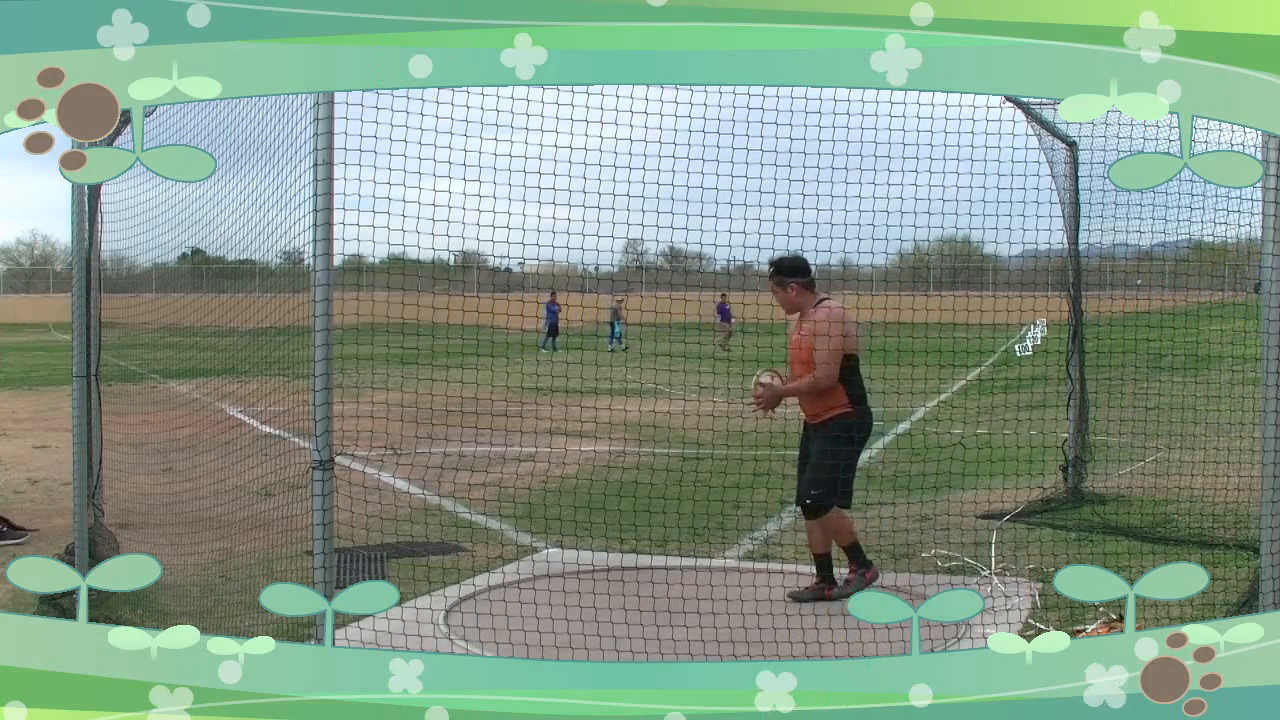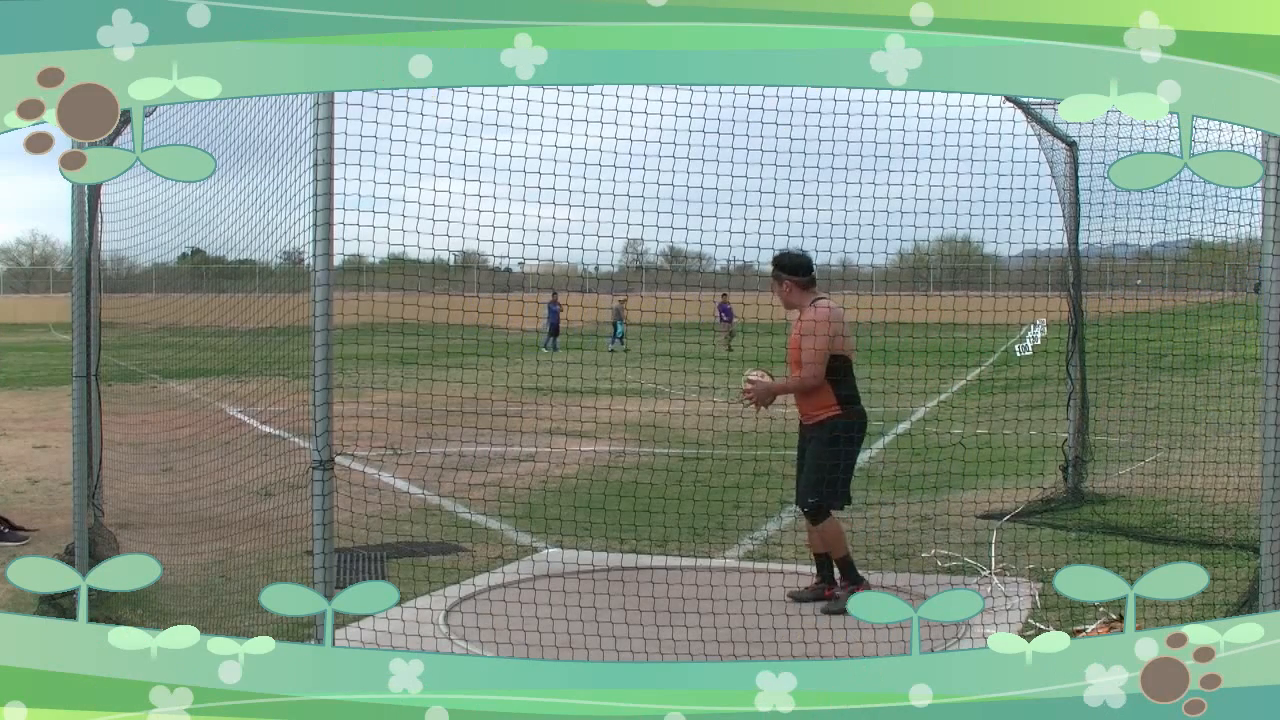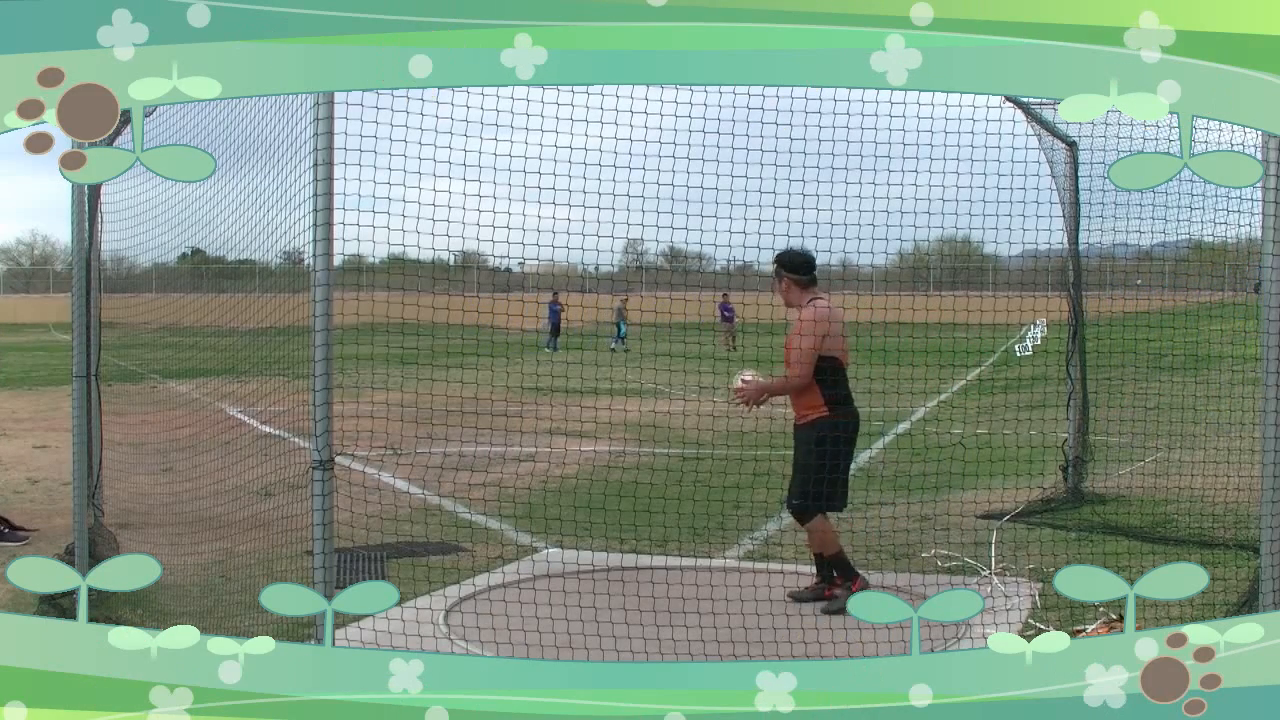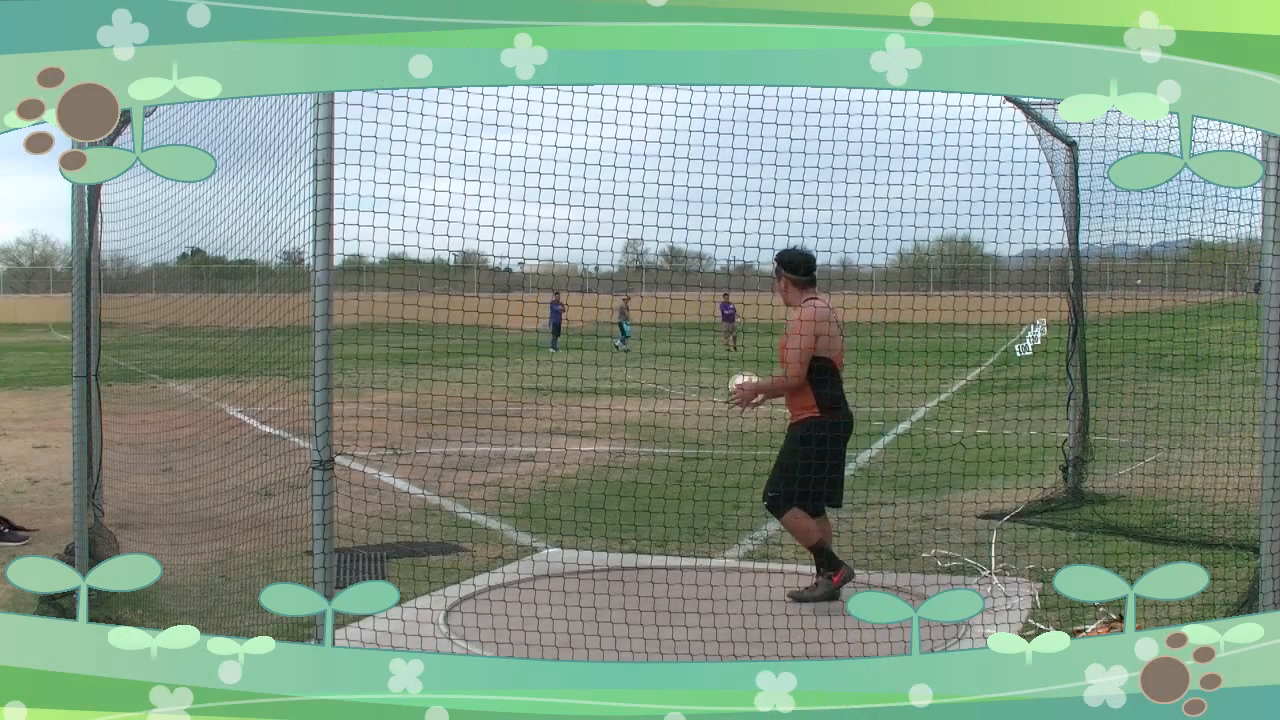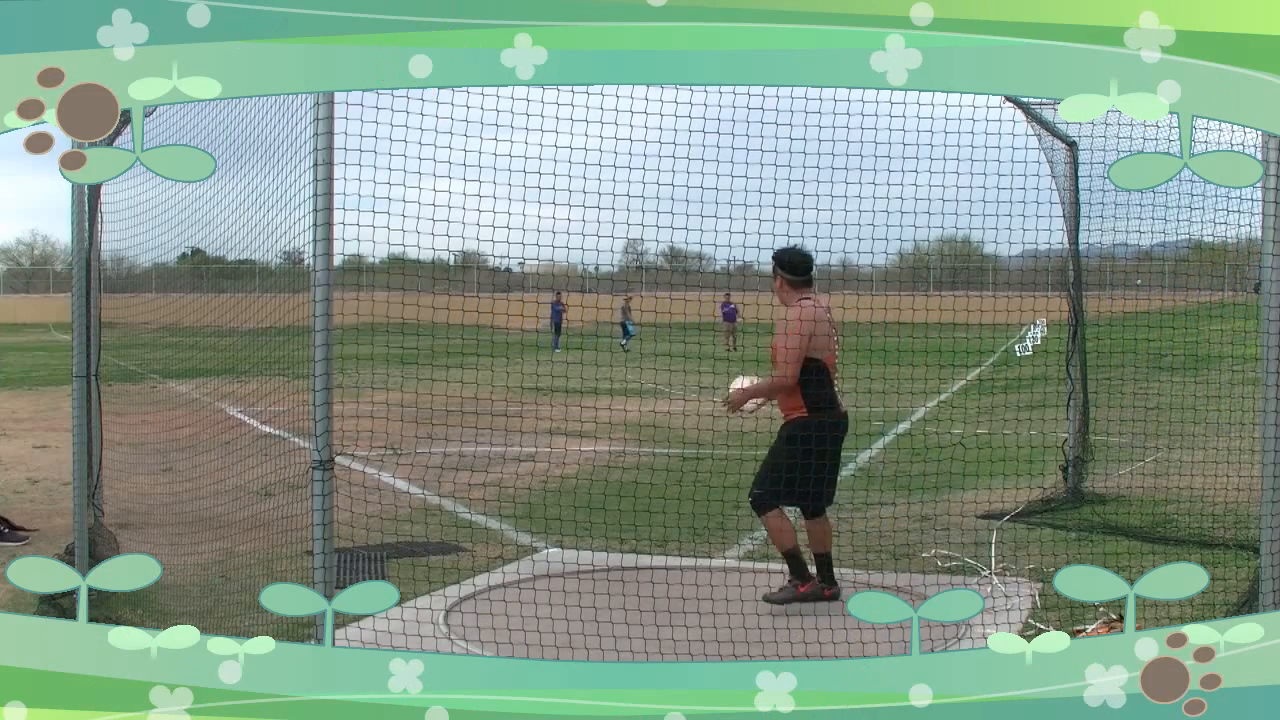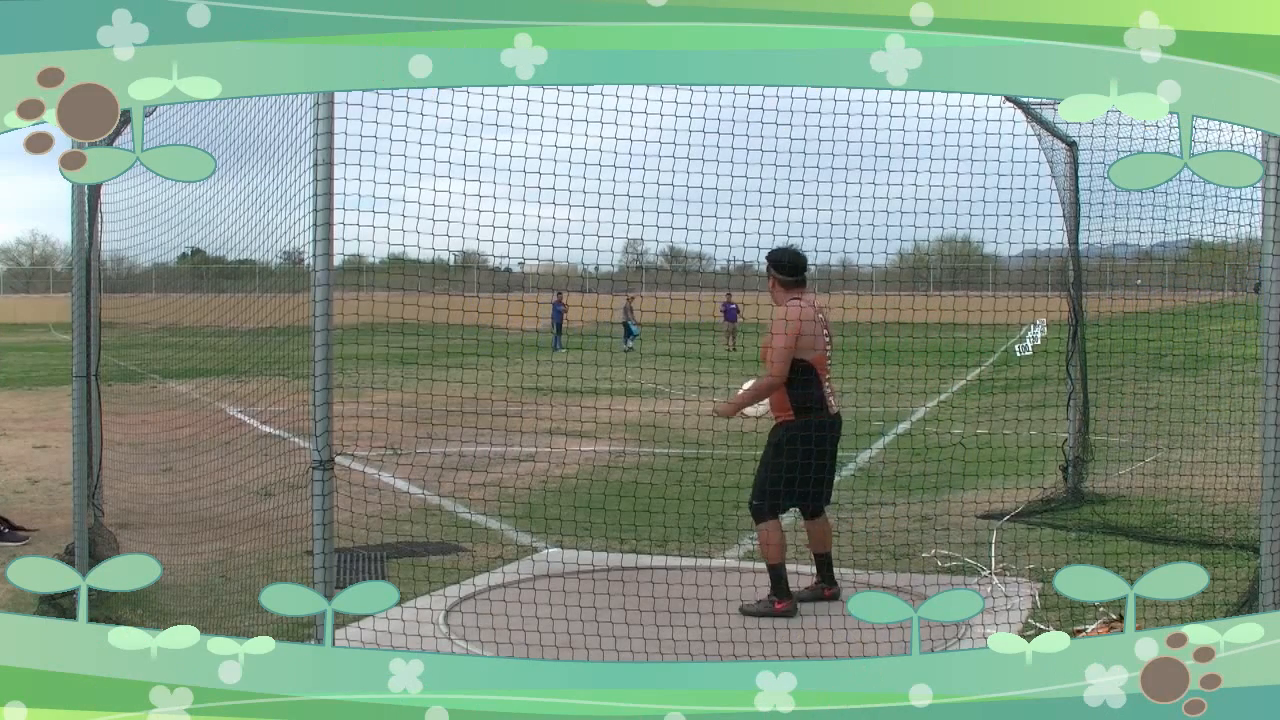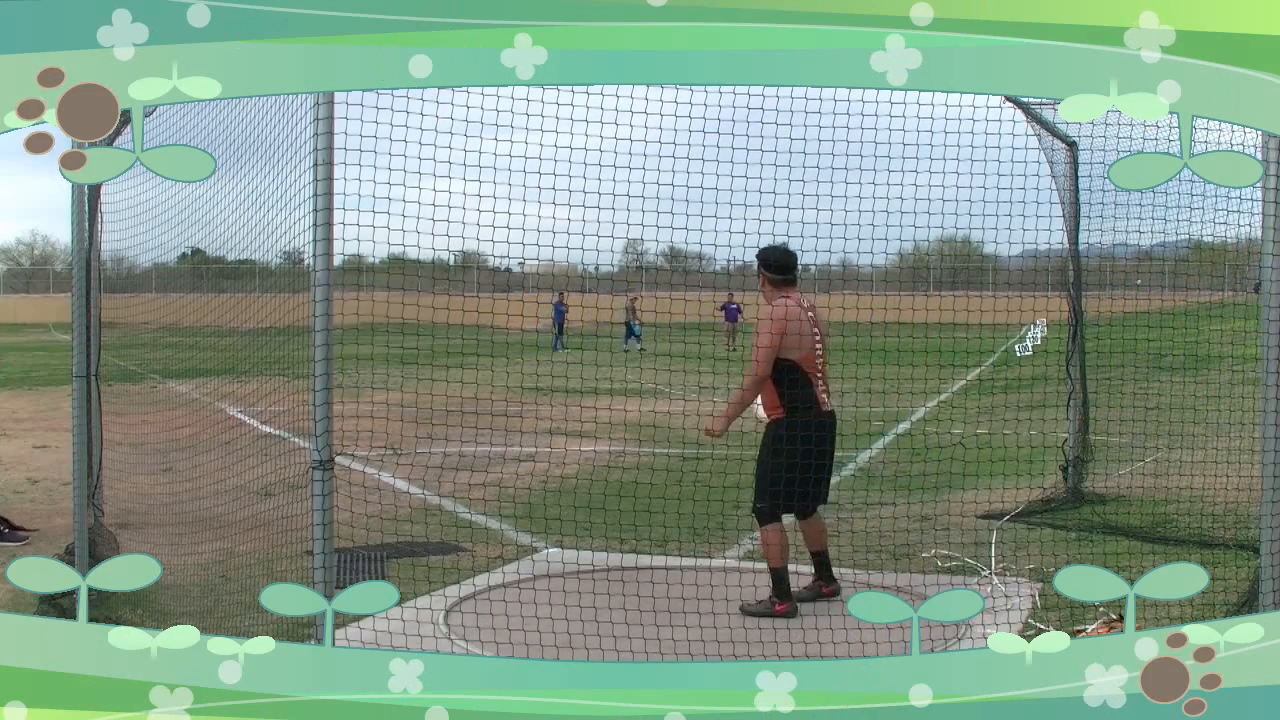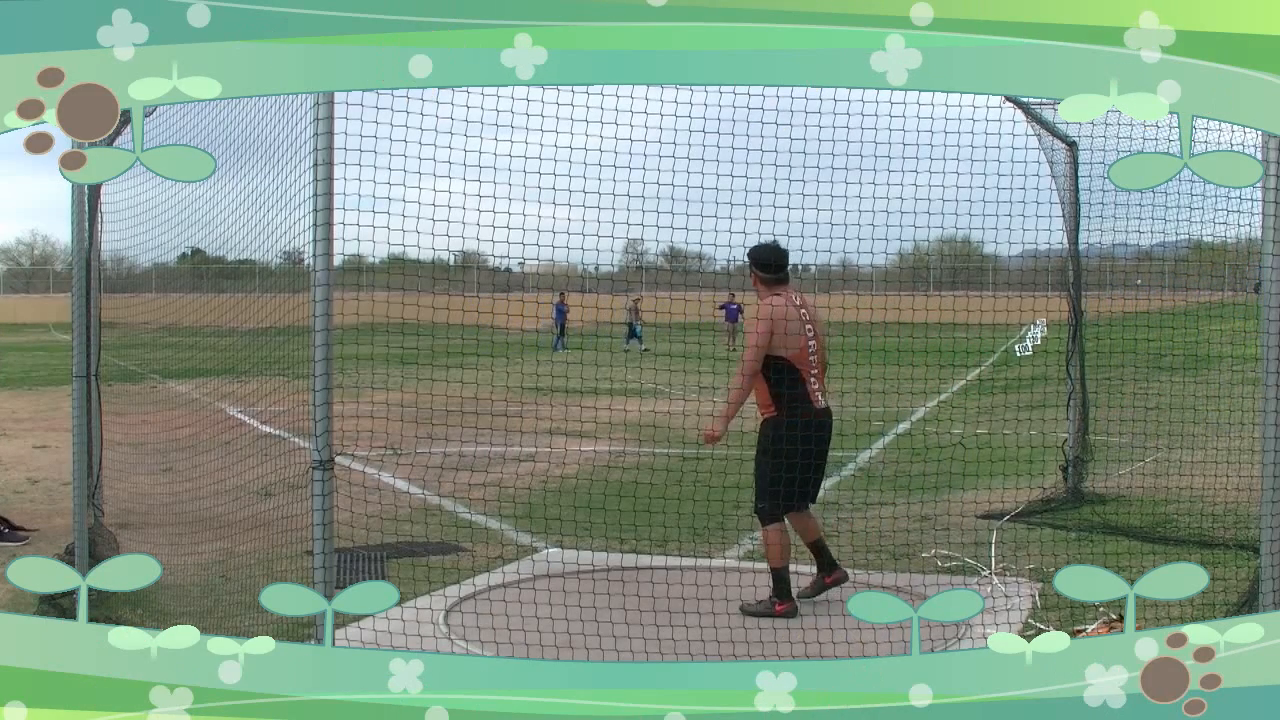
dt=0.1s
person 1, frame 1
left shoulder: (828, 317)
right shoulder: (803, 319)
left elbow: (824, 378)
left wrist: (779, 392)
right wrist: (778, 393)
left hip: (843, 423)
right hip: (818, 423)
left knee: (818, 498)
right knee: (810, 503)
left ankle: (862, 567)
right ankle: (825, 581)
person 1, frame 2
left shoulder: (820, 315)
right shoulder: (806, 315)
left elbow: (811, 378)
left wrist: (770, 388)
right wrist: (770, 391)
left hip: (837, 424)
right hip: (815, 423)
left knee: (815, 505)
right knee: (811, 506)
left ankle: (851, 581)
right ankle: (826, 581)
person 1, frame 3
left shoulder: (811, 314)
right shoulder: (818, 311)
left elbow: (799, 377)
left wrist: (760, 389)
right wrist: (767, 389)
left hip: (827, 425)
right hip: (820, 423)
left knee: (802, 506)
right knee: (813, 506)
left ankle: (849, 578)
right ankle: (826, 582)
person 1, frame 4
left shoulder: (807, 315)
right shoulder: (818, 311)
left elbow: (794, 378)
left wrist: (756, 389)
right wrist: (765, 392)
left hip: (819, 424)
right hip: (820, 422)
left knee: (779, 499)
right knee: (809, 504)
left ankle: (834, 569)
right ankle: (827, 578)
person 1, frame 5
left shoulder: (798, 315)
right shoulder: (817, 312)
left elbow: (785, 378)
left wrist: (746, 395)
right wrist: (760, 391)
left hip: (809, 424)
right hip: (828, 421)
left knee: (764, 498)
right knee: (812, 504)
left ankle: (801, 578)
right ankle: (826, 582)
person 1, frame 6
left shoulder: (788, 314)
right shoulder: (813, 311)
left elbow: (775, 377)
left wrist: (737, 404)
right wrist: (751, 398)
left hip: (800, 426)
right hip: (822, 422)
left knee: (764, 508)
right knee: (811, 506)
left ankle: (781, 598)
right ankle: (826, 582)
person 1, frame 7
left shoulder: (778, 312)
right shoulder: (809, 310)
left elbow: (758, 373)
left wrist: (726, 417)
left hip: (792, 425)
right hip: (820, 420)
left knee: (767, 511)
right knee: (804, 506)
left ankle: (781, 599)
right ankle: (825, 580)
person 1, frame 8
left shoulder: (770, 309)
right shoulder: (805, 308)
left elbow: (749, 369)
left wrist: (724, 419)
left hip: (786, 424)
right hip: (816, 418)
left knee: (770, 511)
right knee: (793, 503)
left ankle: (782, 599)
right ankle: (829, 569)
